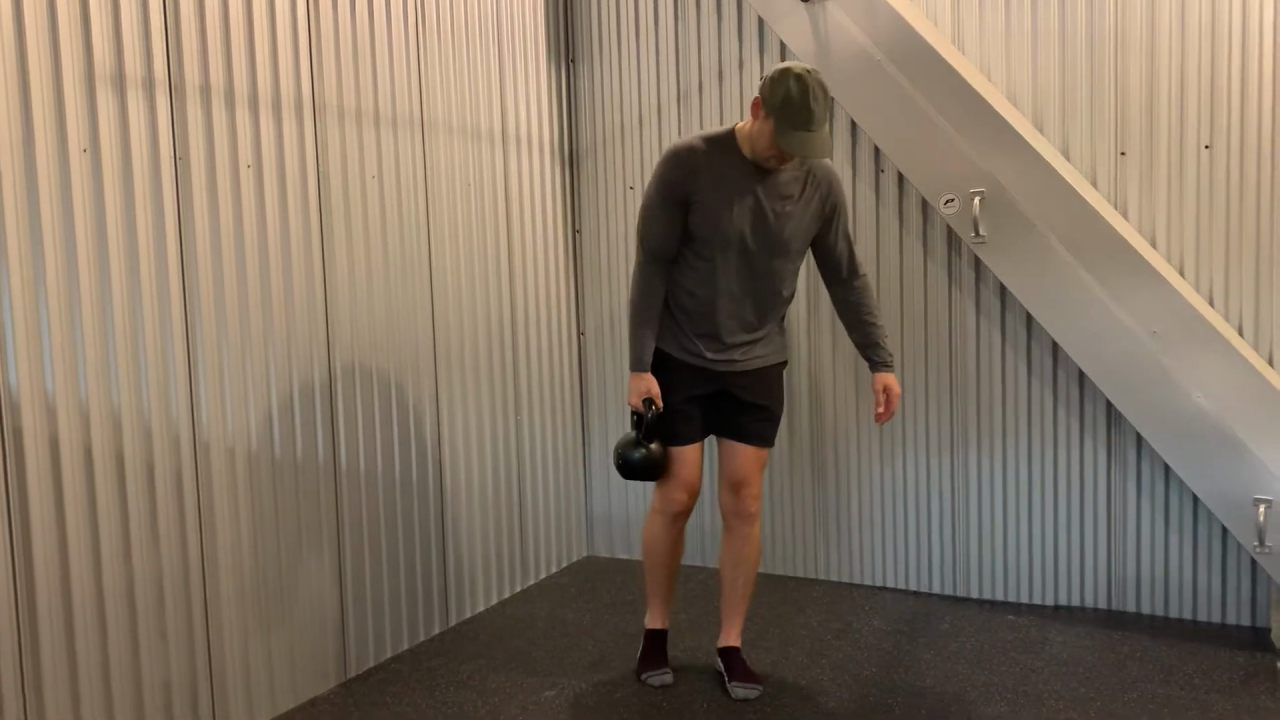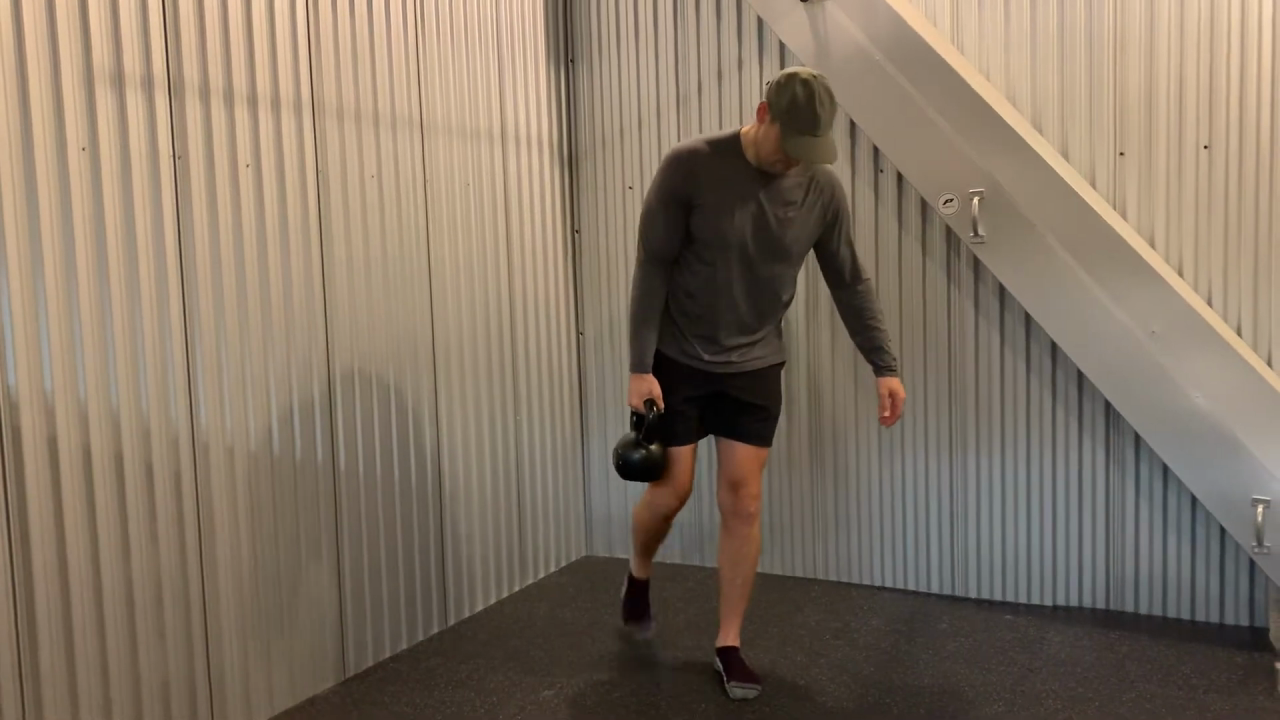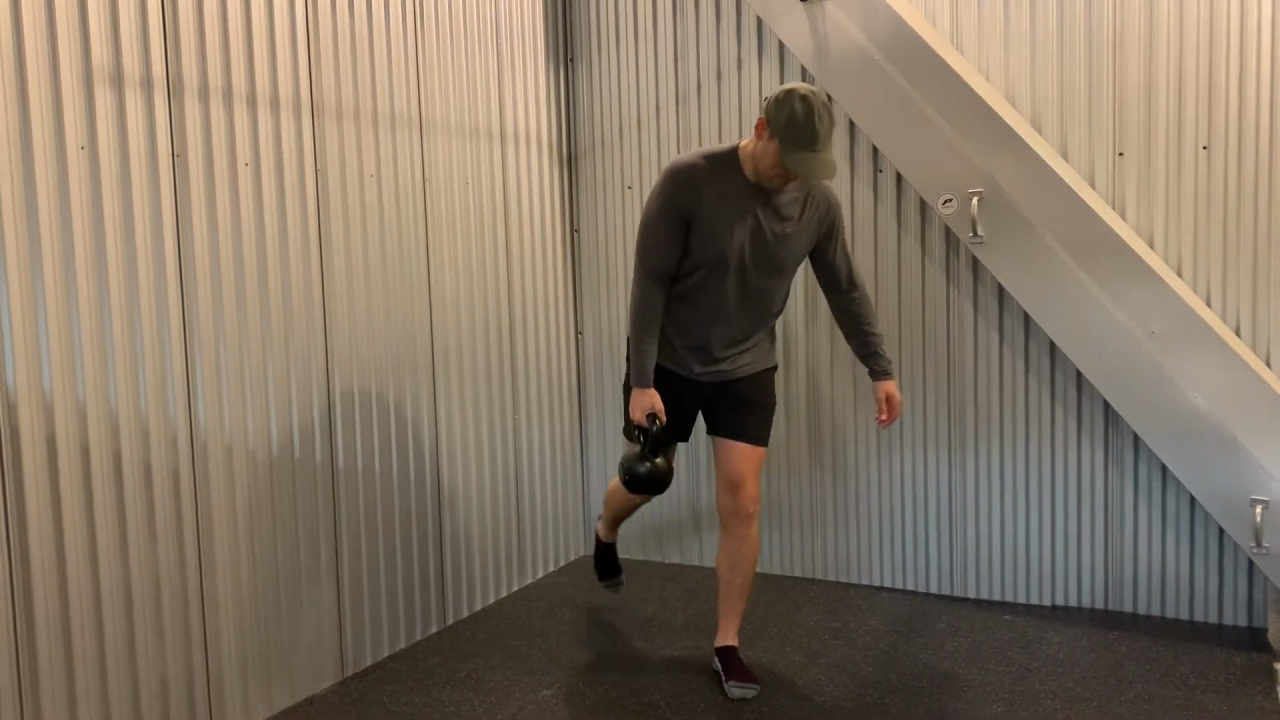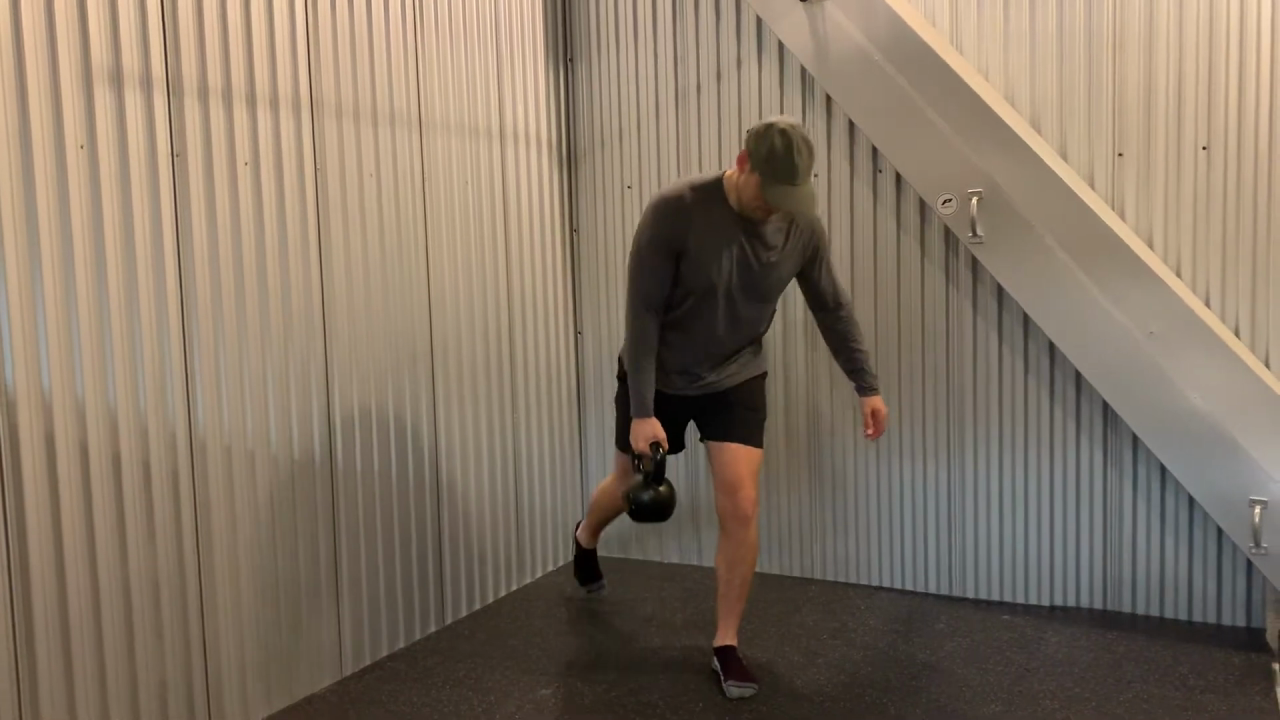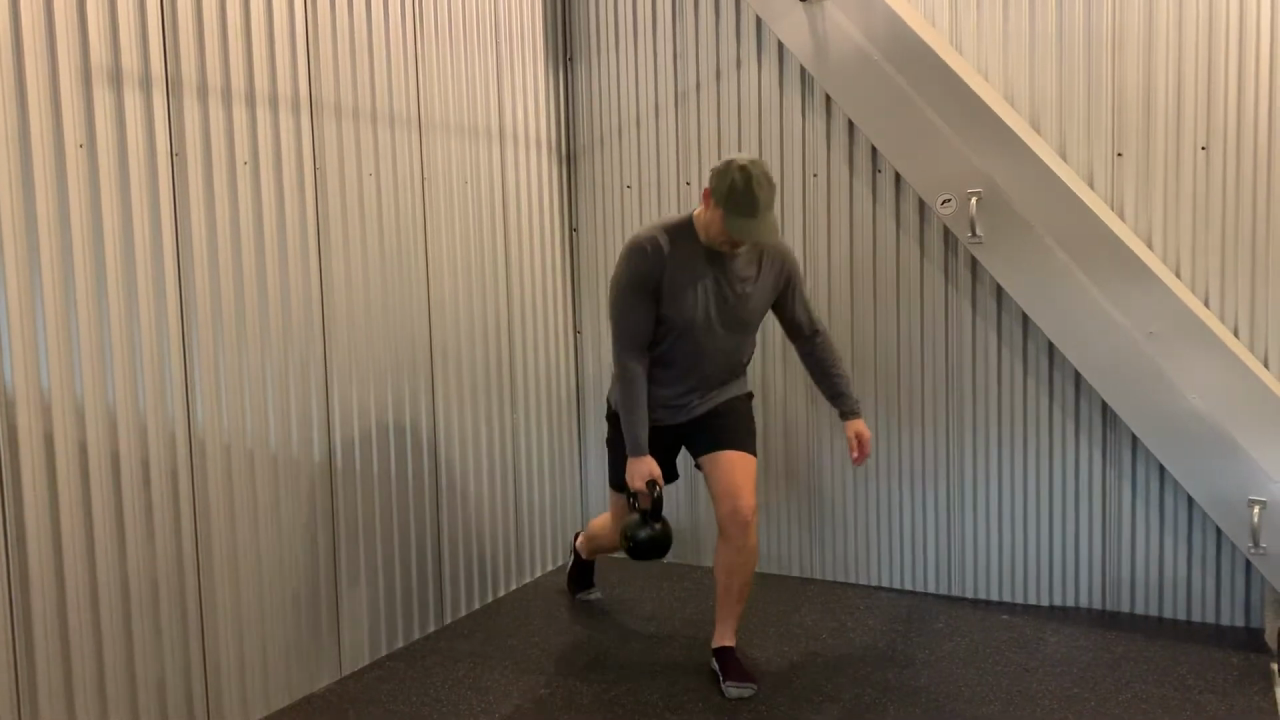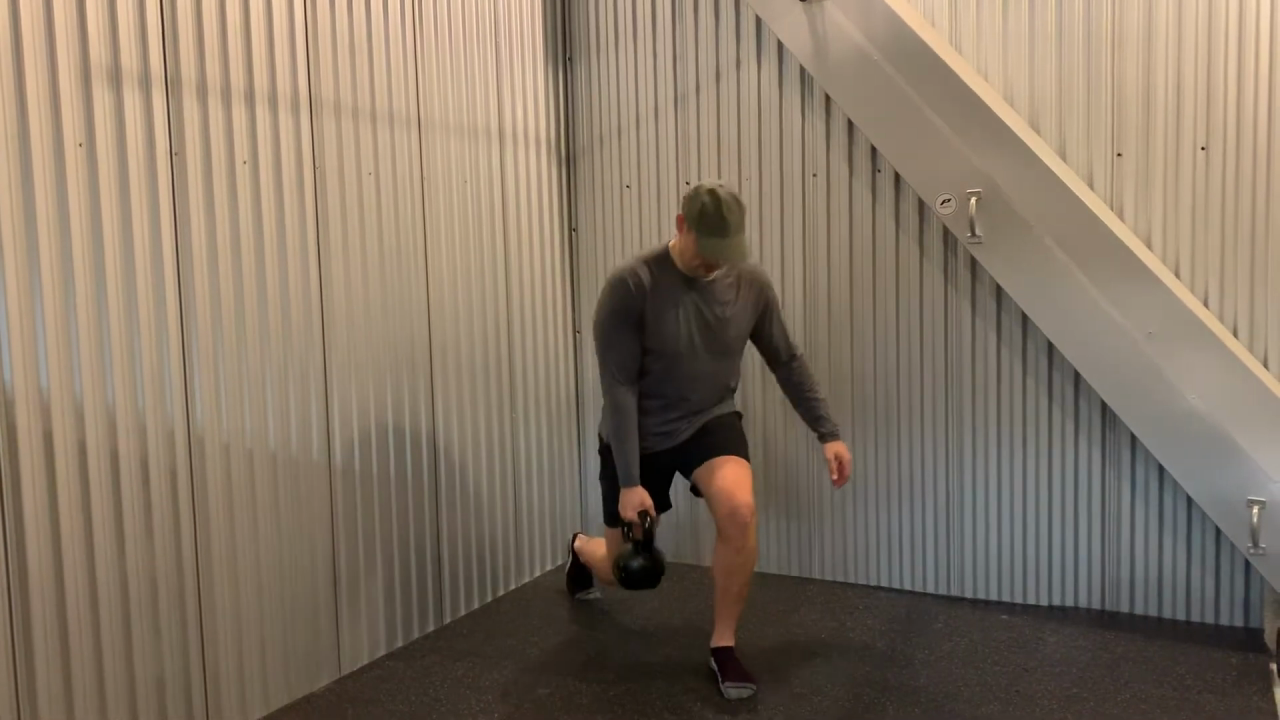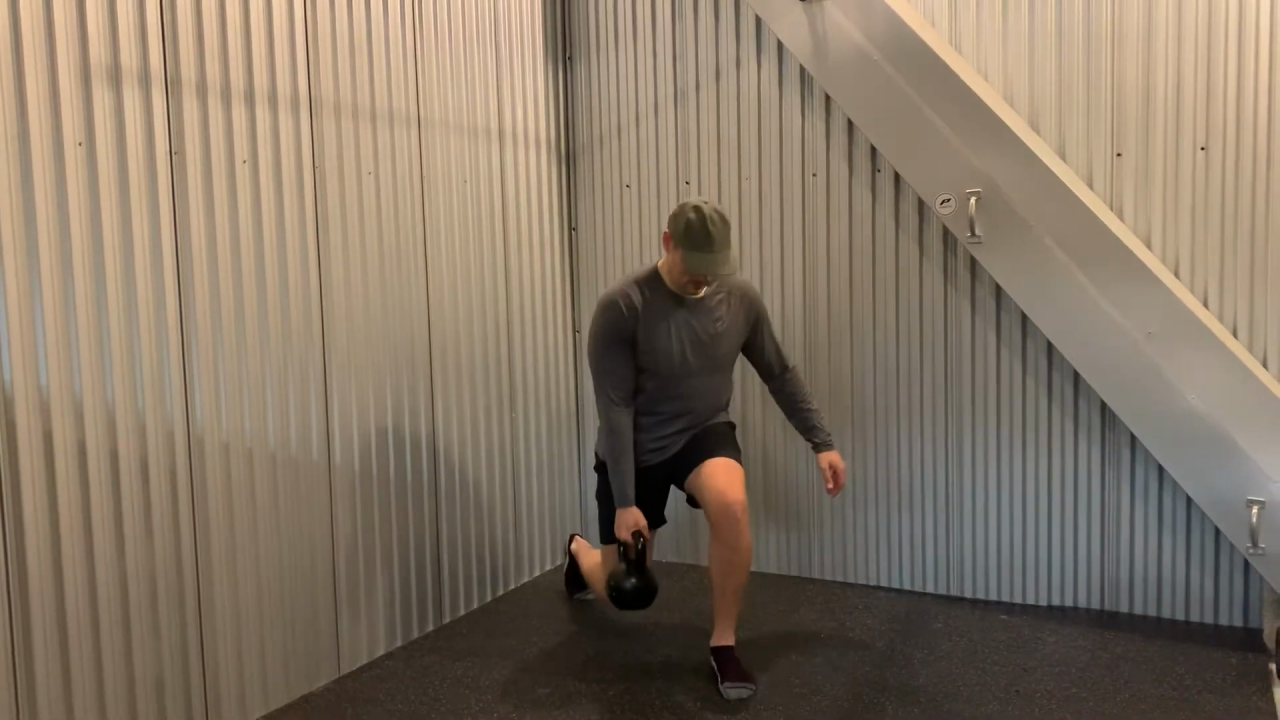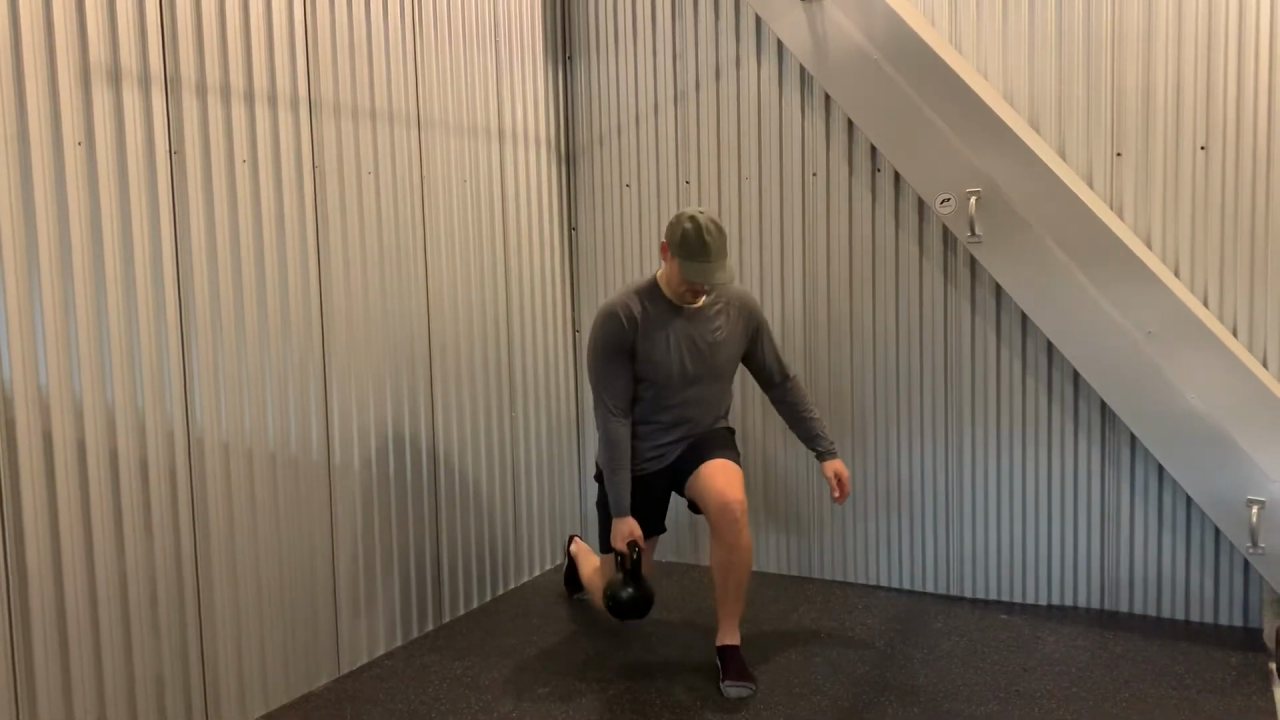
dt=0.2s
person 1, frame 1
left shoulder: (820, 184)
right shoulder: (688, 163)
left elbow: (846, 278)
right elbow: (652, 267)
left wrist: (881, 362)
right wrist: (640, 365)
left hip: (757, 364)
right hip: (678, 359)
left knee: (742, 504)
right knee: (676, 497)
left ankle: (730, 645)
right ankle: (654, 630)
person 1, frame 2
left shoulder: (823, 189)
right shoulder: (690, 165)
left elbow: (850, 283)
right elbow: (652, 268)
left wrist: (884, 365)
right wrist: (640, 367)
left hip: (754, 365)
right hip: (676, 359)
left knee: (742, 502)
right knee: (669, 492)
left ankle: (728, 645)
right ankle: (638, 574)
person 1, frame 3
left shoulder: (818, 202)
right shoulder: (688, 180)
left elbow: (845, 290)
right elbow: (650, 283)
left wrist: (880, 369)
right wrist: (641, 381)
left hip: (746, 367)
right hip: (669, 363)
left knee: (741, 502)
right knee: (645, 482)
left ankle: (727, 644)
right ankle: (606, 531)
person 1, frame 4
left shoulder: (803, 226)
right shoulder: (675, 210)
left elbow: (832, 308)
right elbow: (643, 314)
left wrist: (867, 385)
right wrist: (642, 411)
left hip: (735, 377)
right hip: (659, 377)
left knee: (739, 506)
right knee: (633, 488)
left ankle: (726, 644)
right ankle: (585, 538)
person 1, frame 5
left shoulder: (774, 258)
right shoulder: (649, 252)
left elbow: (810, 337)
right elbow: (629, 355)
left wrist: (849, 410)
right wrist: (638, 451)
left hip: (721, 401)
right hip: (648, 408)
left knee: (740, 513)
right knee: (629, 529)
left ankle: (724, 645)
right ankle: (583, 550)
person 1, frame 6
left shoulder: (752, 283)
right shoulder: (631, 286)
left elbow: (787, 362)
right elbow: (619, 389)
left wrist: (828, 432)
right wrist: (629, 482)
left hip: (710, 422)
right hip: (641, 435)
left knee: (739, 511)
left ankle: (723, 645)
right ankle: (582, 549)
person 1, frame 7
left shoulder: (741, 298)
right shoulder: (621, 306)
left elbow: (779, 373)
right elbow: (614, 409)
left wrist: (822, 442)
right wrist: (624, 502)
left hip: (703, 433)
right hip: (636, 450)
left knee: (732, 506)
left ankle: (724, 643)
right ankle: (579, 550)
person 1, frame 8
left shoulder: (739, 308)
right shoulder: (620, 317)
left elbow: (780, 383)
right elbow: (611, 418)
left wrist: (825, 451)
right wrist: (620, 512)
left hip: (702, 440)
right hip: (636, 458)
left knee: (730, 505)
left ankle: (728, 643)
right ankle: (579, 552)
